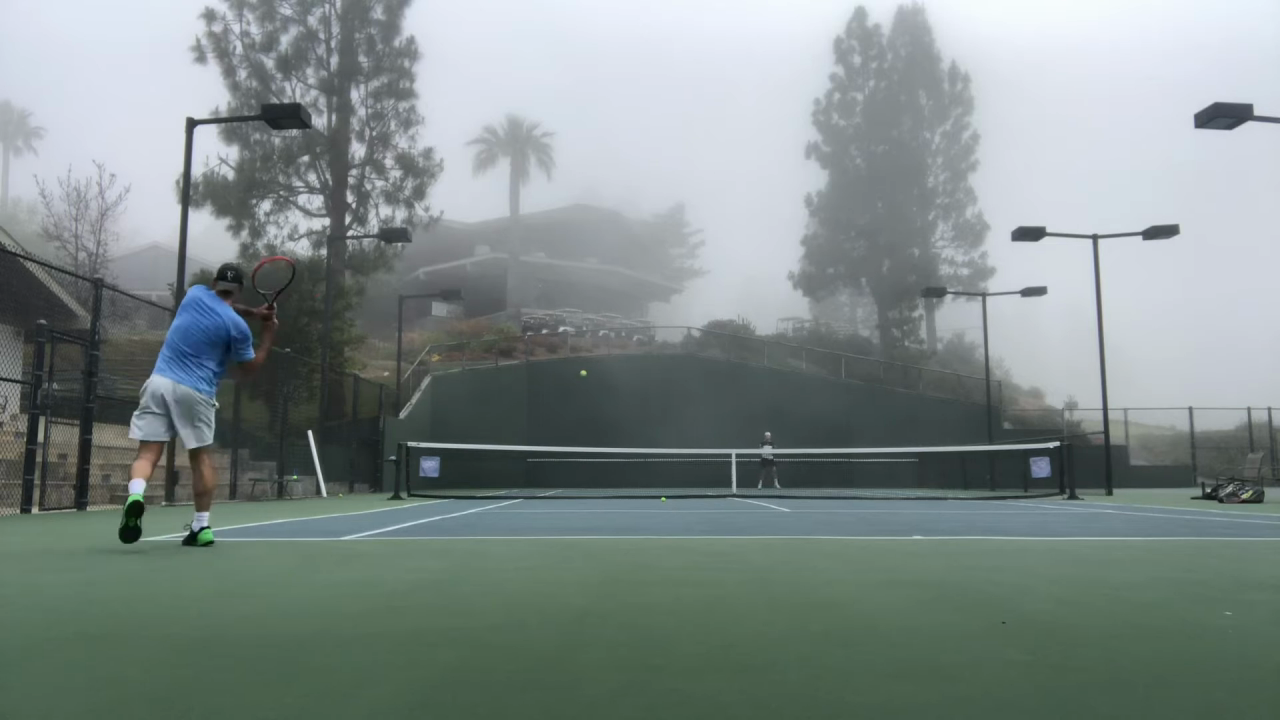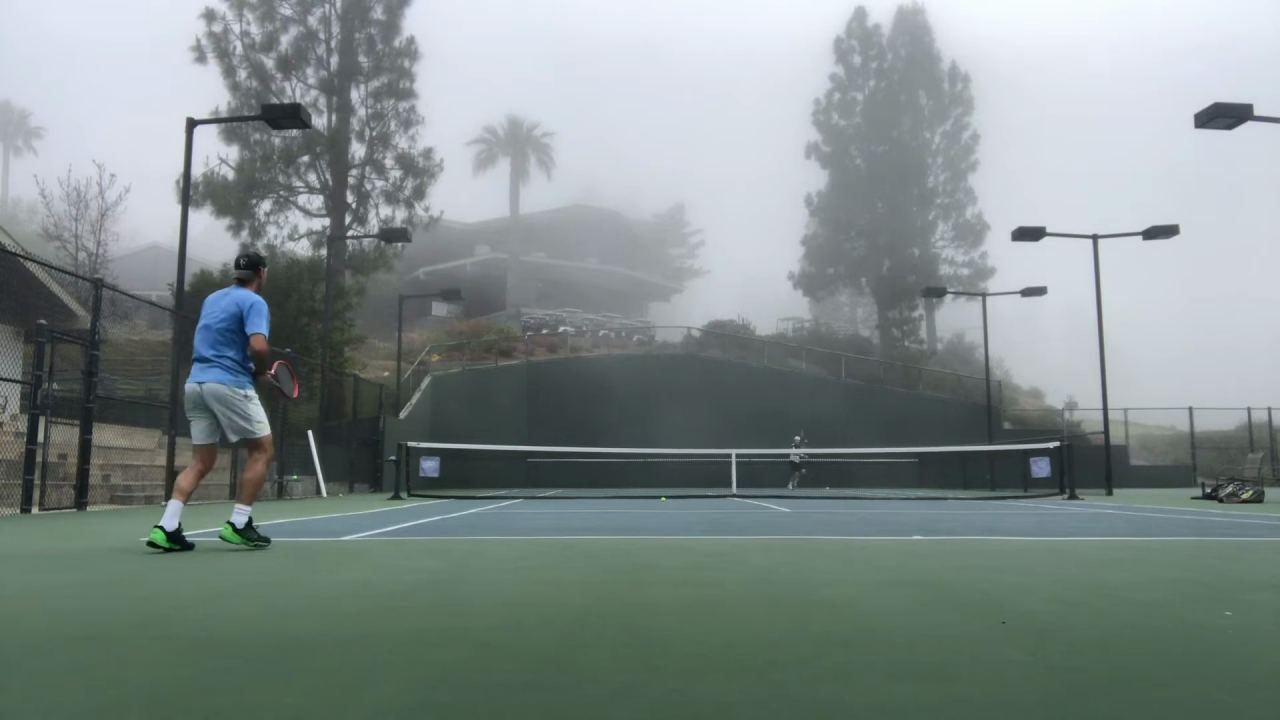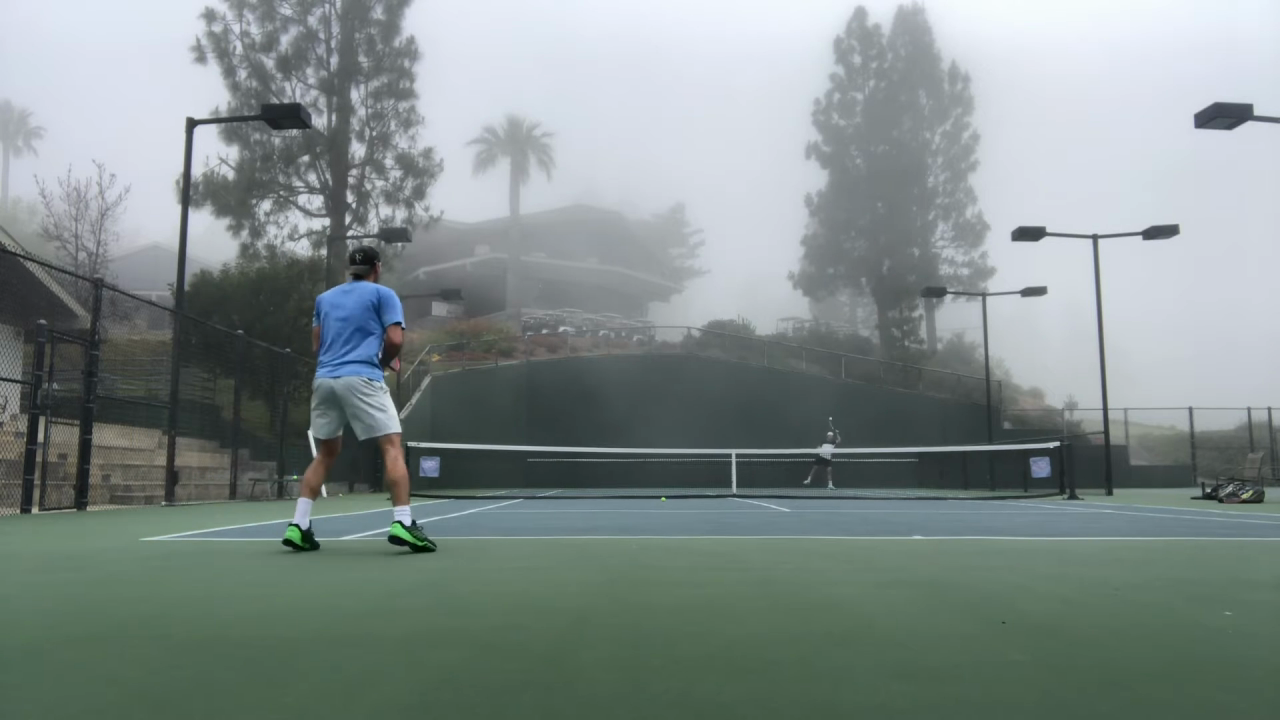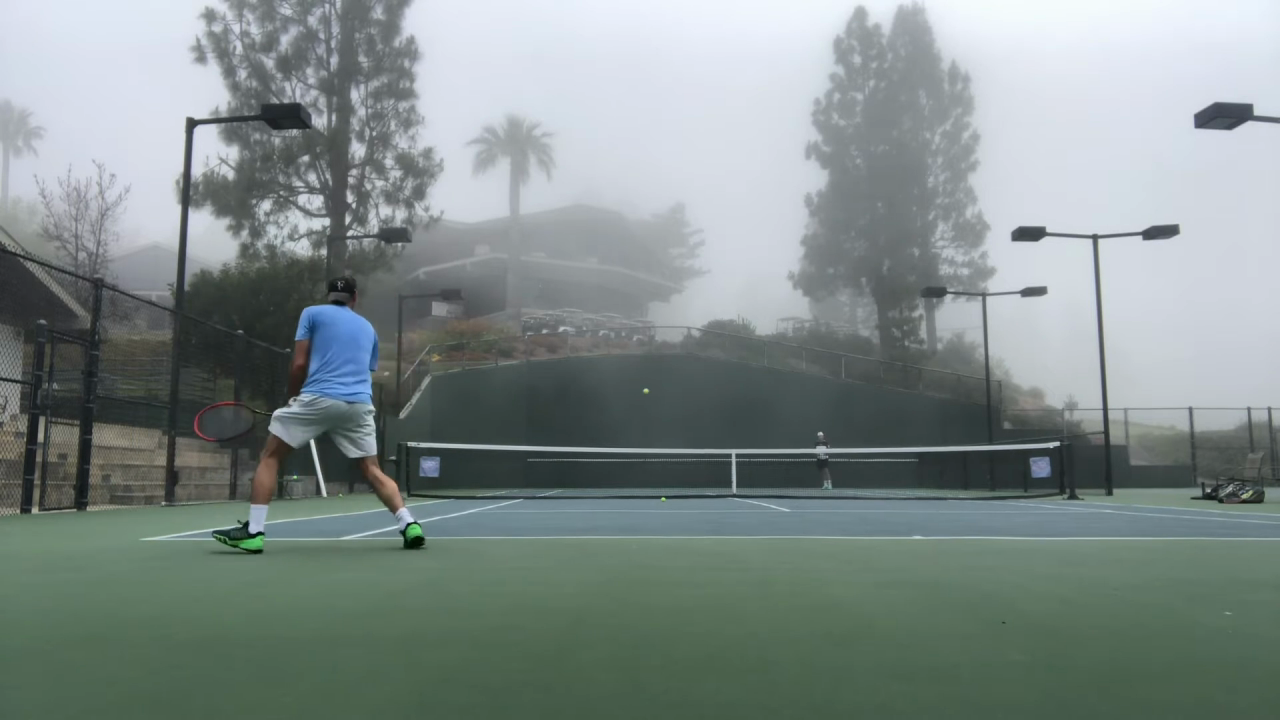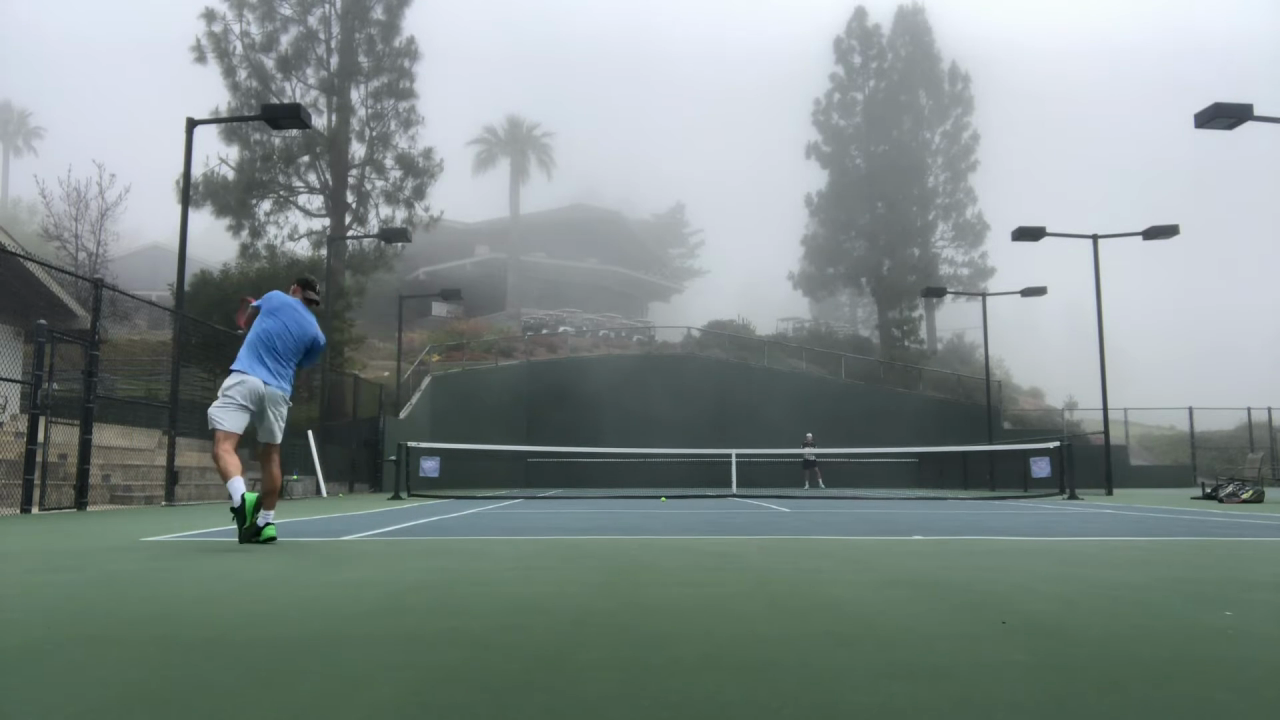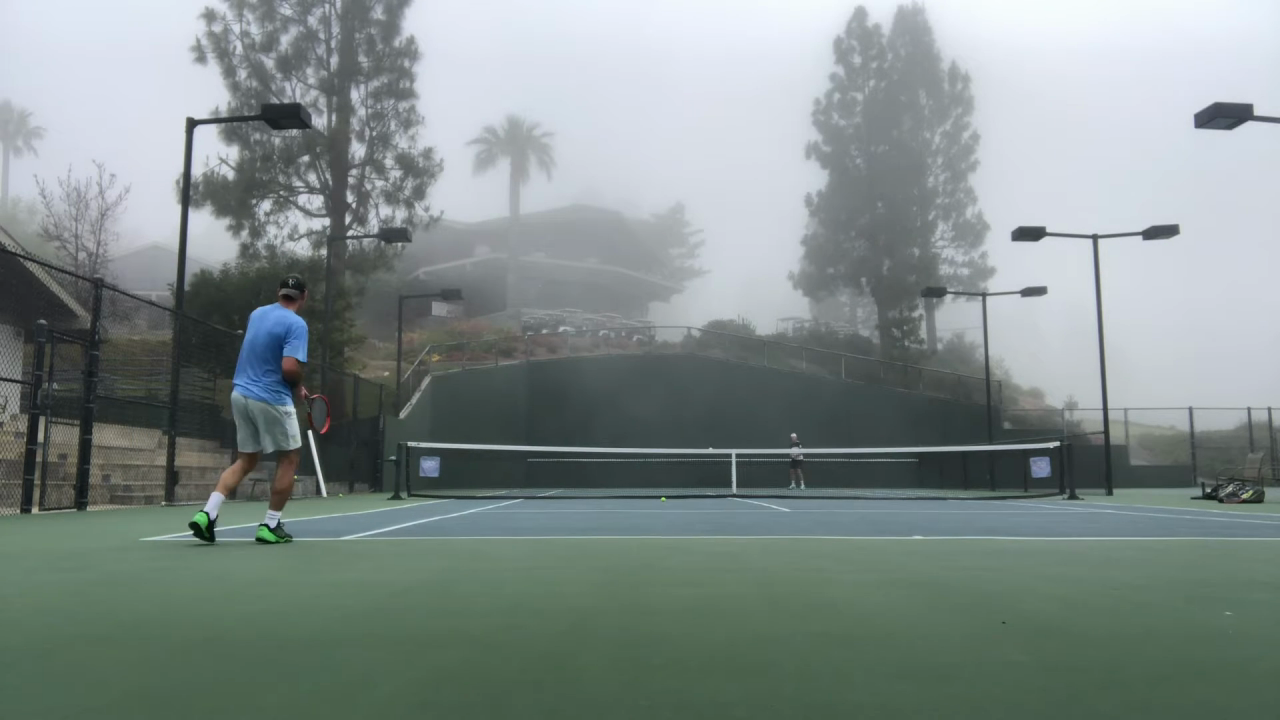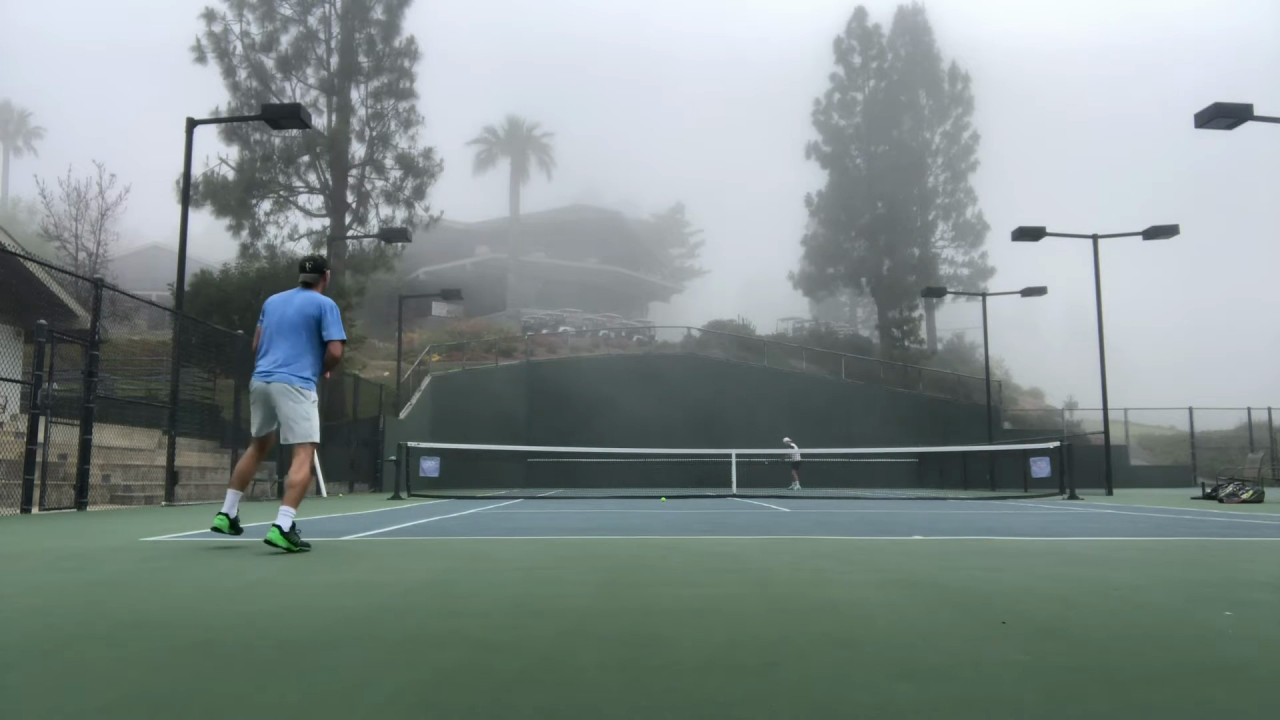
dt=0.7s
person 1, frame 1
left shoulder: (195, 294)
right shoulder: (238, 327)
right elbow: (250, 368)
left wrist: (254, 312)
right wrist: (269, 334)
left hip: (160, 383)
right hip: (196, 393)
left knee: (147, 456)
right knee: (201, 457)
left ankle: (136, 498)
right ankle: (201, 527)
person 1, frame 2
left shoulder: (212, 299)
right shoulder: (255, 303)
right elbow: (258, 347)
left wrist: (250, 367)
right wrist: (260, 372)
left hip: (196, 384)
right hip: (228, 385)
left knee: (202, 460)
right knee: (262, 450)
left ankle: (167, 528)
right ankle: (238, 522)
person 1, frame 3
left shoulder: (324, 298)
right shoulder: (383, 294)
left elbow: (316, 344)
right elbow: (395, 340)
right wrist: (382, 363)
left hip: (325, 381)
right hip: (363, 380)
left knee: (325, 455)
right knee: (392, 450)
left ankle: (299, 526)
right ankle: (403, 524)
person 1, frame 4
left shoulder: (313, 313)
right shoulder: (367, 329)
left elbow: (299, 362)
left wrist: (296, 397)
left hip: (319, 399)
right hip: (358, 404)
left knee: (270, 456)
right knee: (371, 472)
left ankle: (253, 532)
right ankle: (409, 525)
person 1, frame 5
left shoulder: (276, 298)
right shoulder: (317, 335)
left elbow: (249, 321)
left hip: (244, 381)
right hip: (277, 392)
left knee: (223, 447)
right knee: (270, 456)
left ankle: (241, 499)
right ankle: (266, 524)
person 1, frame 6
left shoulder: (258, 314)
right shoulder: (296, 324)
right elbow: (290, 368)
left wrist: (288, 384)
right wrist: (298, 387)
left hip: (241, 395)
right hip: (272, 401)
left knee: (245, 461)
right knee: (289, 461)
left ankle: (207, 515)
right ankle: (271, 526)
person 1, frame 7
left shoulder: (272, 301)
right shoulder: (325, 305)
left elbow: (256, 346)
right elbow: (335, 353)
right wrist: (320, 370)
left hip: (261, 381)
right hip: (295, 385)
left knee: (259, 448)
right knee: (303, 458)
left ankle: (227, 514)
right ankle: (282, 527)
